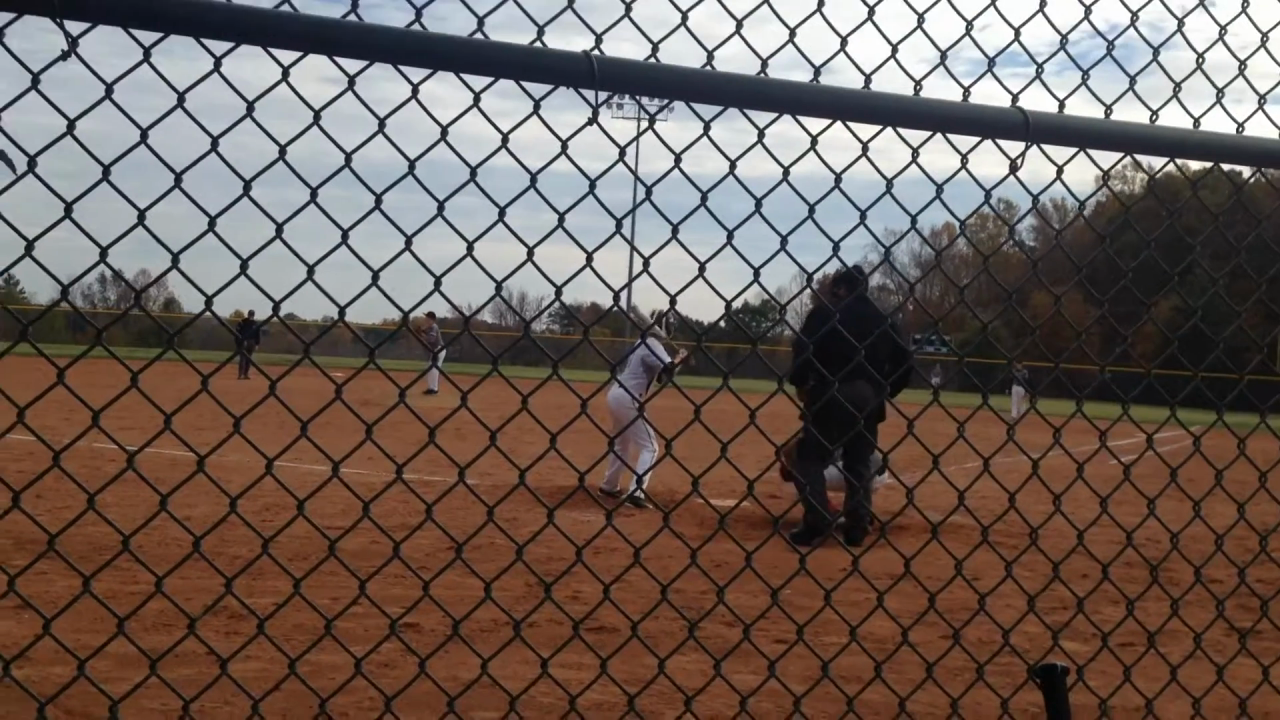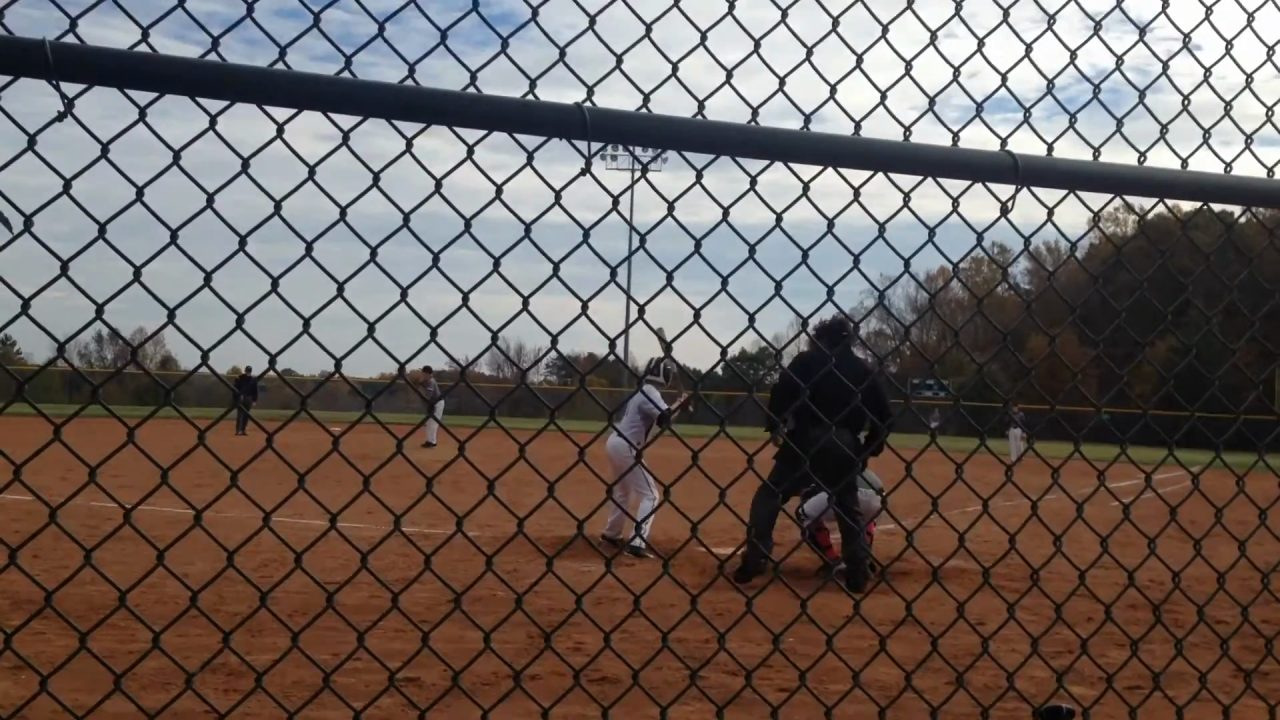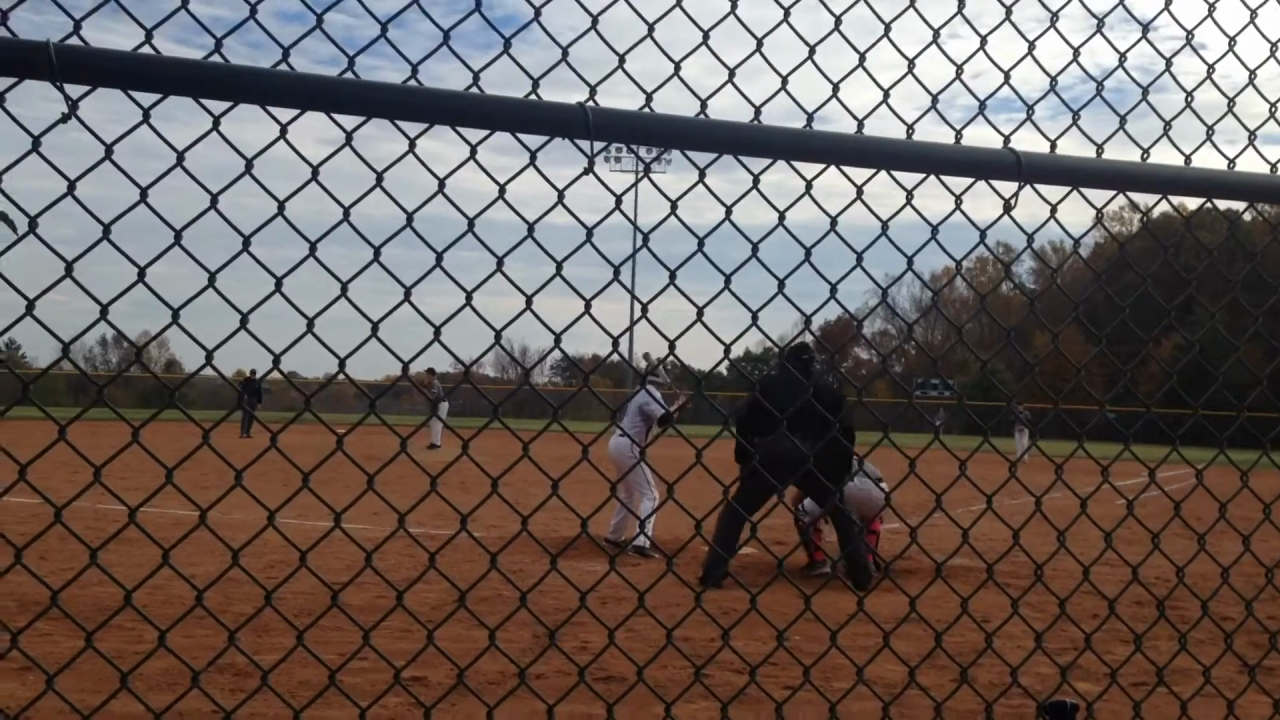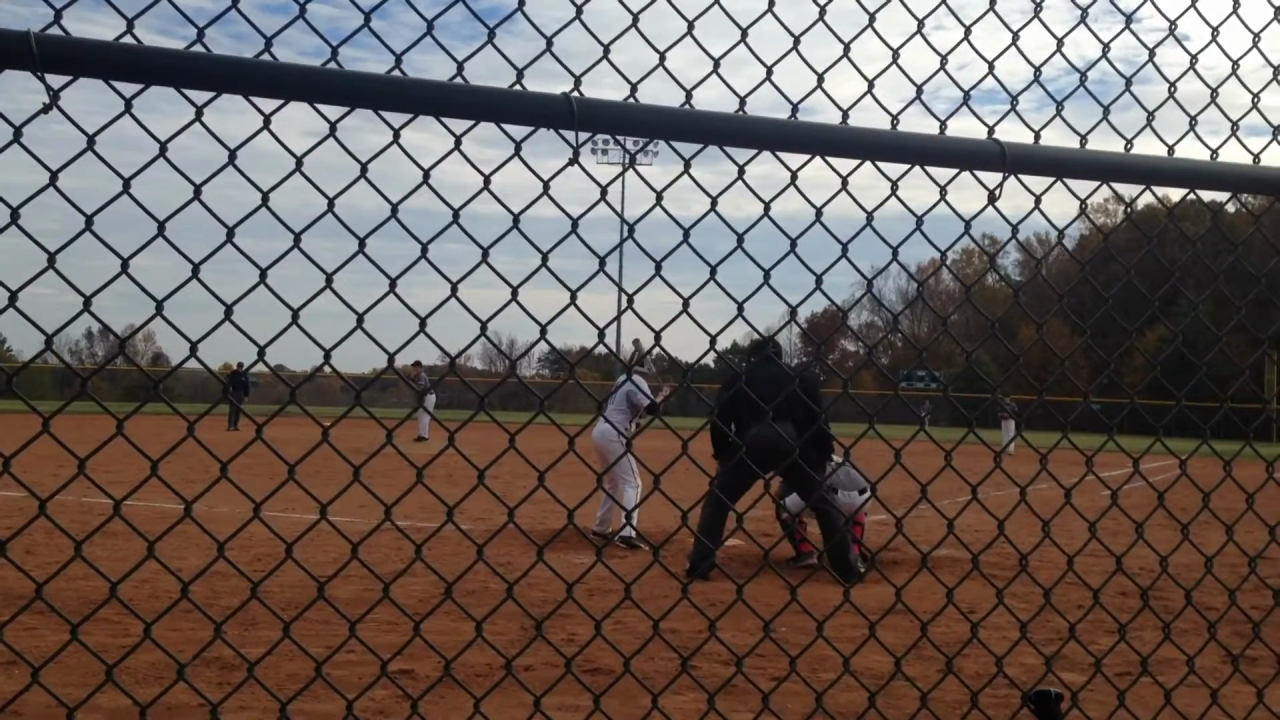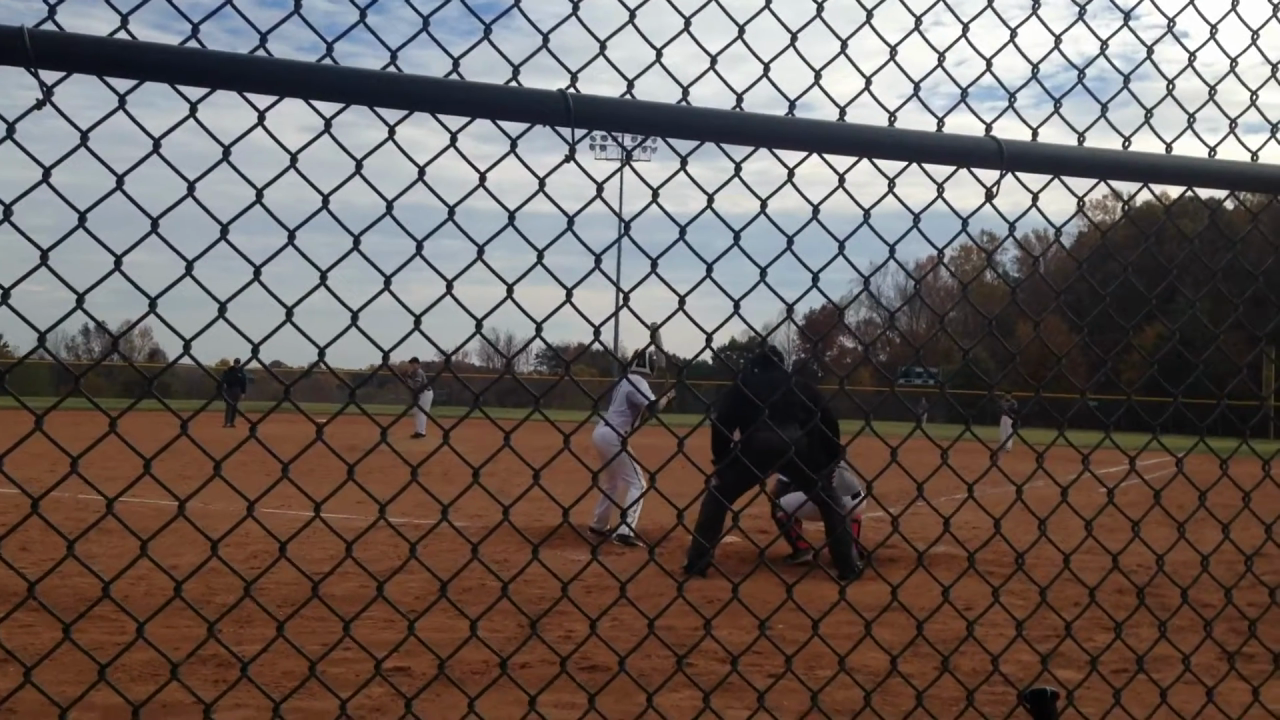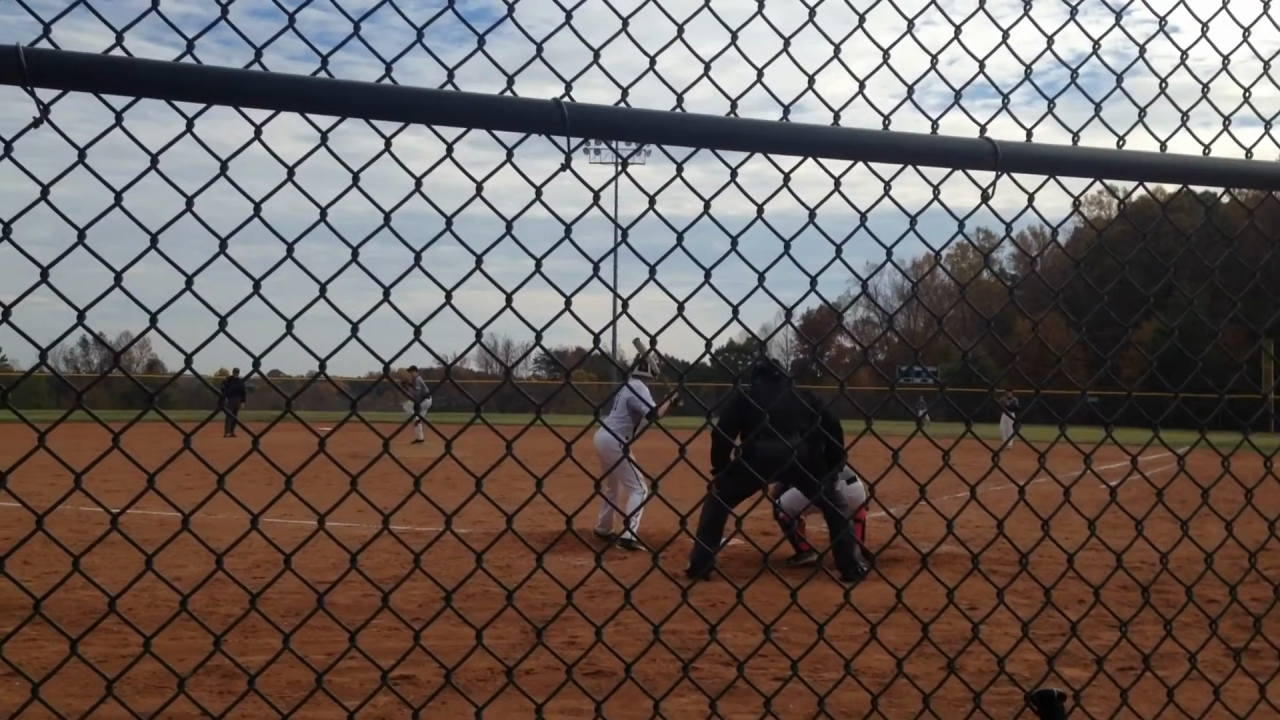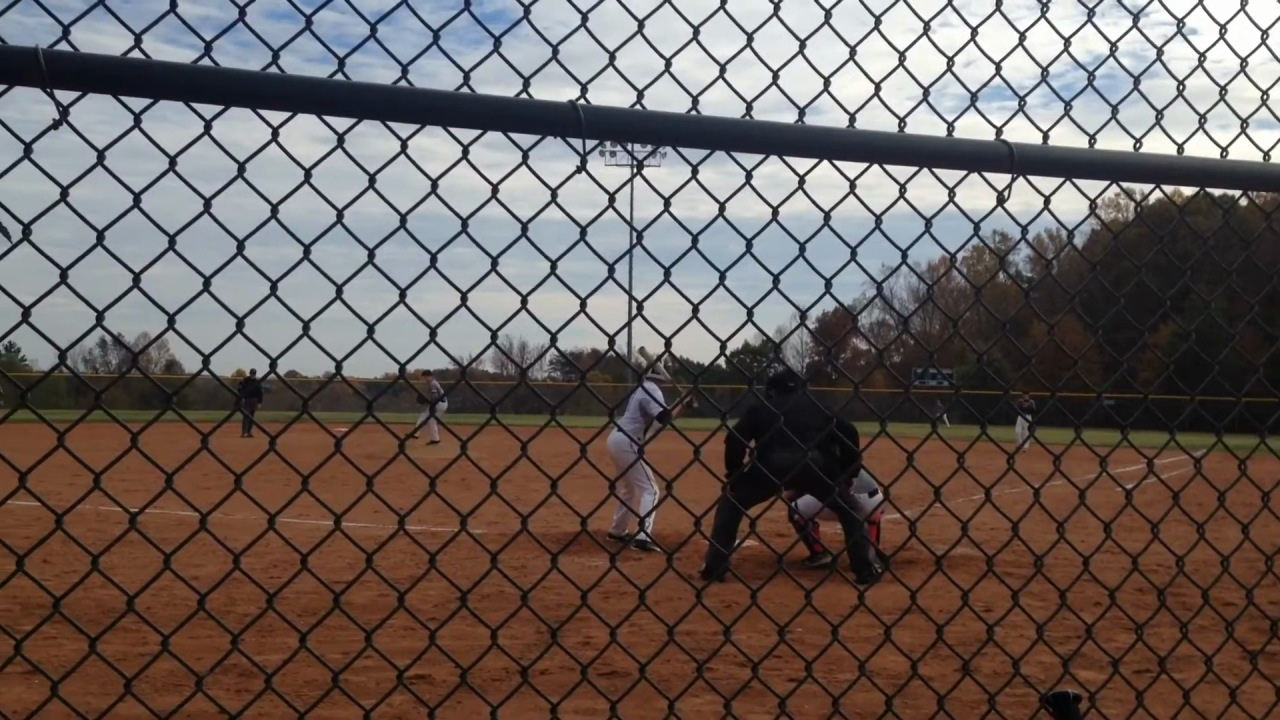
dt=0.3s
person 1, frame 1
left shoulder: (825, 312)
right shoulder: (882, 318)
left elbow: (802, 348)
right elbow: (904, 360)
left wrist: (801, 384)
right wrist: (884, 392)
left hip: (828, 395)
right hip: (866, 398)
left knee: (808, 458)
right knee: (859, 464)
left ankle: (817, 523)
right ankle: (857, 529)
person 1, frame 2
left shoulder: (807, 361)
right shoulder: (863, 370)
left elbow: (781, 393)
right elbow: (883, 413)
left wrist: (776, 428)
right wrist: (869, 448)
left hip: (806, 441)
right hip: (845, 446)
left knee: (768, 497)
right knee: (849, 510)
left ankle: (755, 561)
right ankle: (858, 575)
person 1, frame 3
left shoulder: (768, 384)
right shoulder: (827, 390)
left elbow: (745, 424)
right elbow: (843, 432)
left wrist: (745, 461)
right wrist: (842, 470)
left hip: (771, 455)
right hip: (810, 456)
left knee: (736, 510)
right knee: (841, 512)
left ankle: (713, 572)
right ankle: (861, 575)
person 1, frame 4
left shoulder: (740, 378)
right shoulder: (801, 378)
left elbow: (720, 418)
right elbow: (818, 420)
left wrist: (722, 457)
right wrist: (822, 459)
left hip: (752, 444)
right hip: (792, 445)
left knee: (718, 499)
right knee: (823, 503)
left ankle: (700, 564)
right ankle: (848, 569)
person 1, frame 5
left shoulder: (742, 387)
right shoulder: (801, 387)
left elbow: (722, 423)
right elbow: (829, 422)
left wrist: (721, 462)
right wrist: (831, 463)
left hip: (757, 446)
right hip: (799, 447)
left knee: (718, 495)
right knee: (829, 500)
left ankle: (697, 561)
right ankle: (849, 565)
person 1, frame 6
left shoulder: (743, 396)
right shoulder: (803, 396)
left elbow: (722, 432)
right elbow: (833, 428)
left wrist: (720, 472)
right wrist: (833, 469)
left hip: (758, 456)
right hip: (801, 456)
left knee: (718, 499)
right knee: (835, 504)
left ankle: (699, 565)
right ankle: (852, 567)
person 1, frame 7
left shoulder: (760, 408)
right shoulder: (817, 406)
left elbow: (735, 438)
right elbow: (849, 434)
left wrist: (733, 477)
right wrist: (847, 476)
left hip: (772, 466)
right hip: (815, 466)
left knee: (731, 503)
right knee: (848, 508)
left ankle: (714, 566)
right ankle: (866, 569)
person 2, frame 1
left shoulder: (643, 344)
right shoulder: (653, 345)
left elbow: (661, 378)
right elbow: (668, 369)
left wrist: (678, 361)
right wrist: (679, 358)
left hip: (616, 395)
right hip: (628, 399)
left knee: (622, 443)
right knee: (649, 446)
left ankle: (609, 486)
right ankle: (636, 493)
person 2, frame 2
left shoulder: (642, 390)
right shoulder: (650, 392)
left elbow: (661, 421)
right elbow: (665, 417)
left wrist: (679, 407)
right wrist: (680, 403)
left hip: (616, 443)
right hip: (626, 447)
left knee: (624, 491)
right knee: (650, 495)
left ankle: (611, 533)
right ankle: (636, 543)
person 2, frame 3
left shoulder: (641, 391)
right shoulder: (650, 393)
left elbow: (658, 420)
right elbow: (665, 420)
left wrist: (675, 408)
right wrist: (678, 405)
left hip: (618, 444)
right hip: (629, 447)
left knee: (628, 493)
right knee: (649, 495)
left ankle: (614, 536)
right ankle: (640, 543)
person 2, frame 4
left shoulder: (624, 380)
right shoulder: (637, 381)
left elbow: (636, 409)
right elbow: (652, 409)
left wrist: (657, 398)
right wrist: (662, 395)
left hip: (601, 431)
right hip: (613, 434)
left knee: (612, 483)
right knee: (631, 483)
left ankle: (601, 528)
right ankle: (627, 533)
person 2, frame 5
left shoulder: (625, 381)
right shoulder: (638, 382)
left elbow: (642, 412)
right elbow: (653, 408)
left wrist: (663, 400)
right wrist: (667, 396)
left hip: (602, 433)
right hip: (613, 437)
left knee: (611, 482)
right knee: (637, 483)
left ankle: (599, 525)
right ankle: (625, 532)
person 2, frame 6
left shoulder: (628, 385)
right shoulder: (638, 387)
left elbow: (647, 415)
right elbow: (653, 415)
left wrist: (669, 404)
right wrist: (669, 401)
left hip: (603, 437)
right hip: (614, 442)
left knee: (612, 486)
right knee: (638, 488)
left ankle: (603, 528)
right ankle: (628, 536)
person 2, frame 7
left shoulder: (643, 388)
right shoulder: (652, 389)
left elbow: (662, 417)
right elbow: (664, 418)
left wrist: (684, 407)
right wrist: (681, 403)
left hip: (617, 439)
right hip: (627, 443)
left knee: (629, 488)
right knee: (649, 489)
left ankle: (617, 530)
right ankle: (642, 537)
